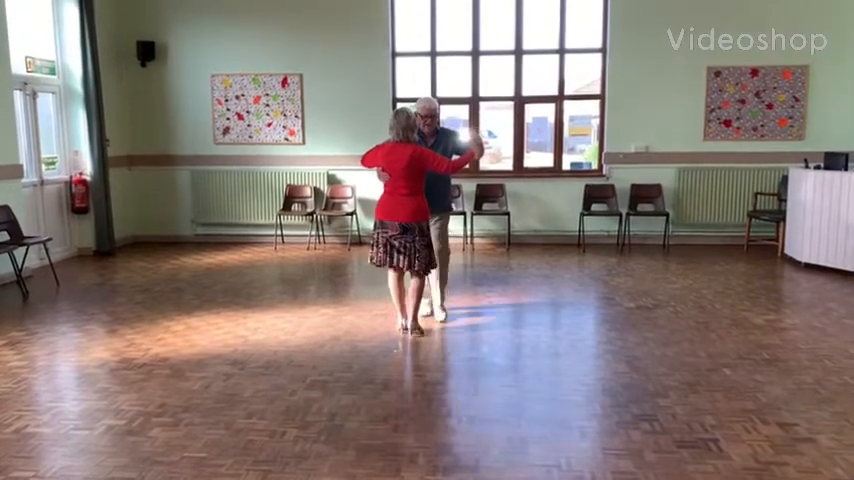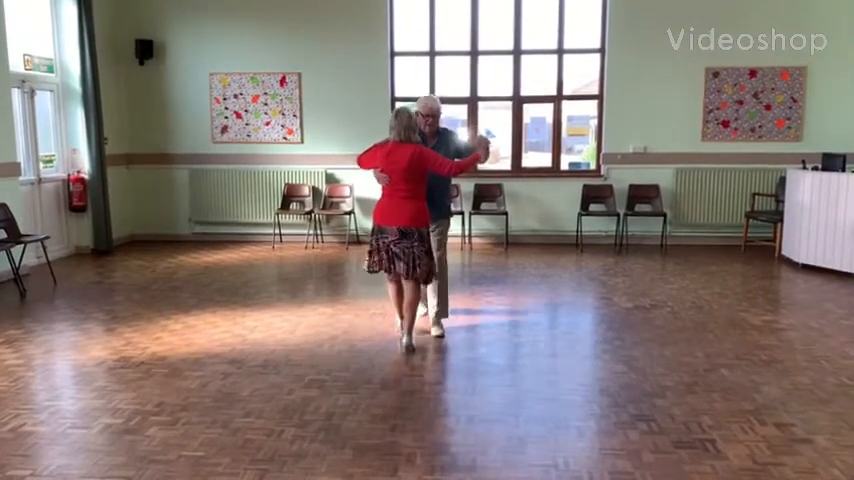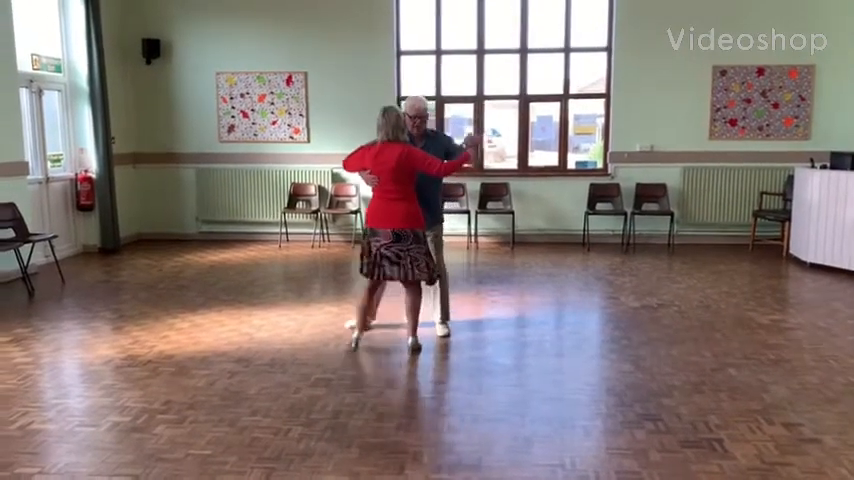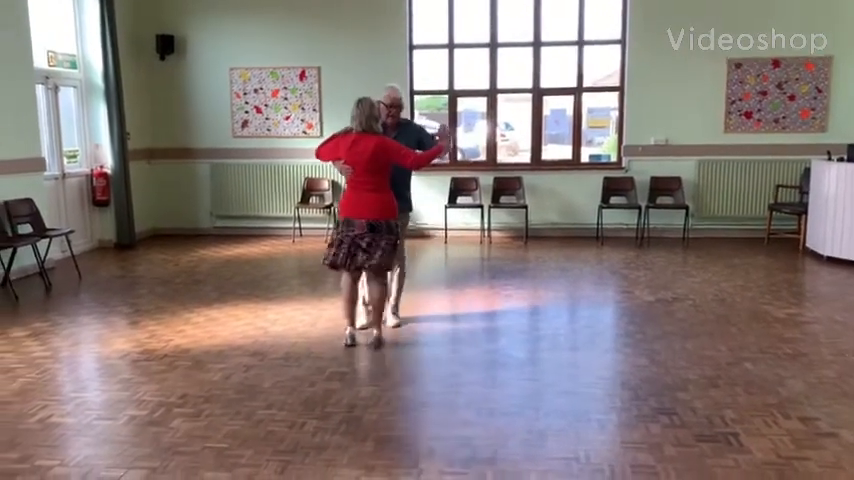
dt=0.5s
person 1, frame 1
left shoulder: (383, 151)
right shoulder: (418, 153)
left elbow: (365, 161)
right elbow: (449, 167)
right wrist: (473, 153)
left hip: (387, 215)
right hip: (412, 216)
left knee: (394, 269)
right knee: (418, 270)
left ankle: (401, 318)
right ankle: (412, 320)
person 1, frame 2
left shoulder: (382, 150)
right shoulder: (419, 153)
left elbow: (361, 161)
right elbow: (452, 168)
right wrist: (478, 156)
left hip: (385, 219)
right hip: (412, 221)
left knee: (393, 275)
right knee: (412, 278)
left ankle: (401, 321)
right ankle: (407, 335)
person 1, frame 3
left shoulder: (370, 153)
right shoulder: (408, 153)
left elbow: (347, 164)
right elbow: (441, 169)
right wrist: (468, 155)
left hip: (377, 222)
right hip: (406, 223)
left knee: (374, 281)
right knee: (411, 281)
left ankle: (358, 332)
right ankle: (412, 337)
person 1, frame 4
left shoulder: (344, 142)
right shoulder: (383, 144)
left elbow: (320, 153)
right elbow: (416, 161)
right wrist: (441, 147)
left hip: (351, 213)
right hip: (381, 213)
left knee: (350, 272)
right knee: (377, 273)
left ankle: (350, 330)
right ankle: (376, 330)
person 2, frame 1
left shoulder: (449, 137)
right wrist: (382, 173)
left hip: (440, 206)
left knee: (439, 253)
left ankle: (439, 303)
right ankle: (428, 299)
person 2, frame 2
left shoulder: (450, 139)
left elbow: (473, 157)
left wrist: (482, 148)
right wrist: (378, 174)
left hip: (438, 212)
left knee: (436, 262)
left ankle: (436, 317)
right ankle: (423, 301)
person 2, frame 3
left shoulder: (440, 141)
left wrist: (471, 149)
right wrist: (366, 175)
left hip: (430, 216)
left knee: (436, 267)
left ankle: (441, 319)
right ankle: (367, 314)
person 2, frame 4
left shoulder: (412, 131)
right wrist: (340, 165)
left hip: (398, 204)
left knee: (396, 257)
left ankle: (392, 309)
right ankle: (366, 311)
